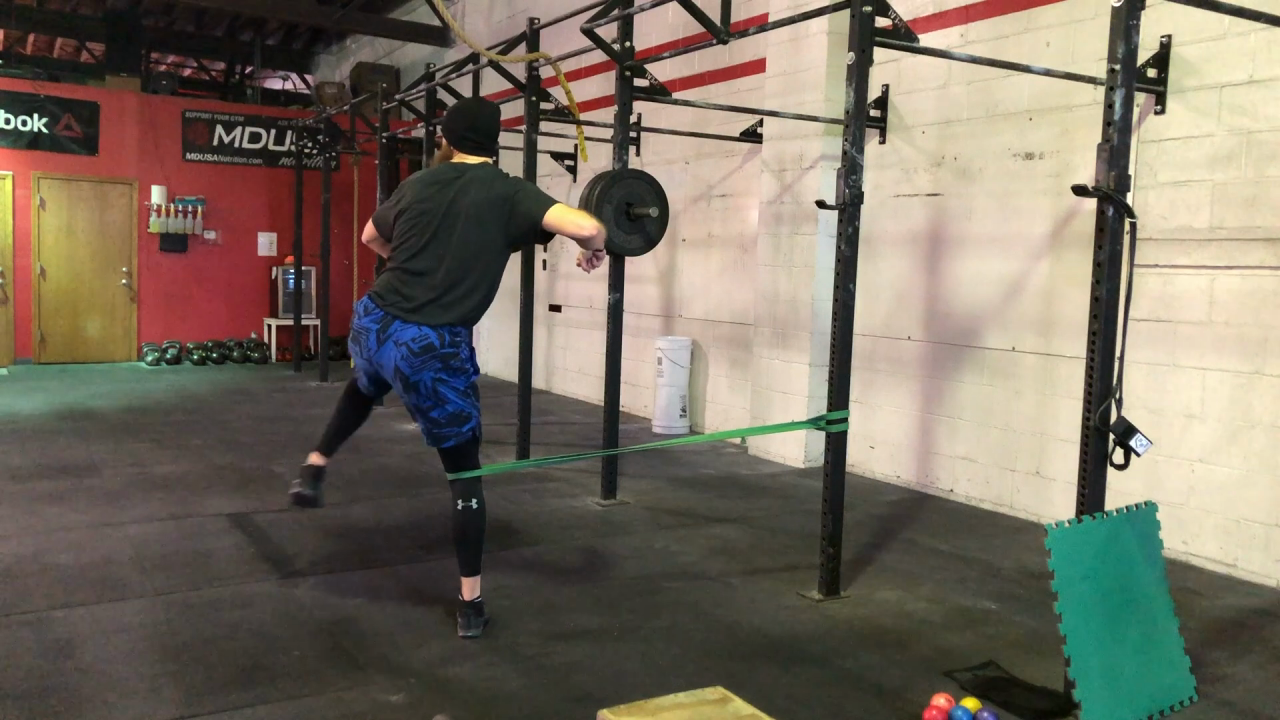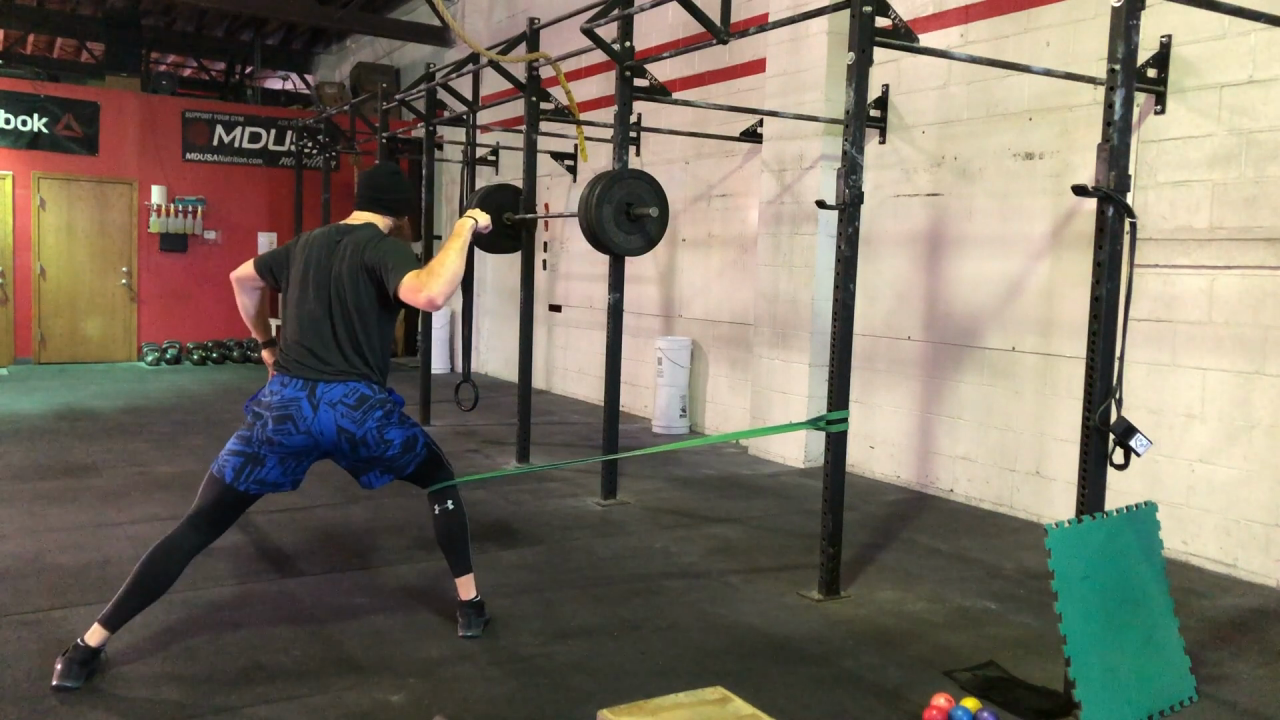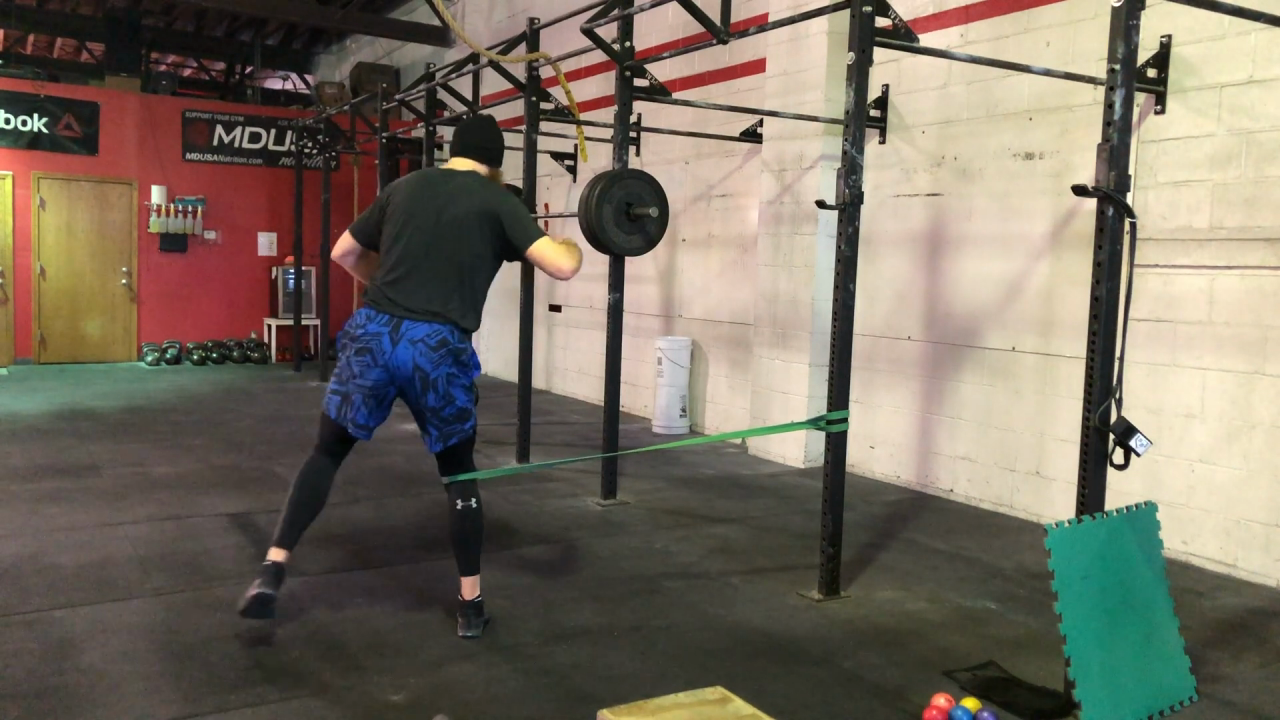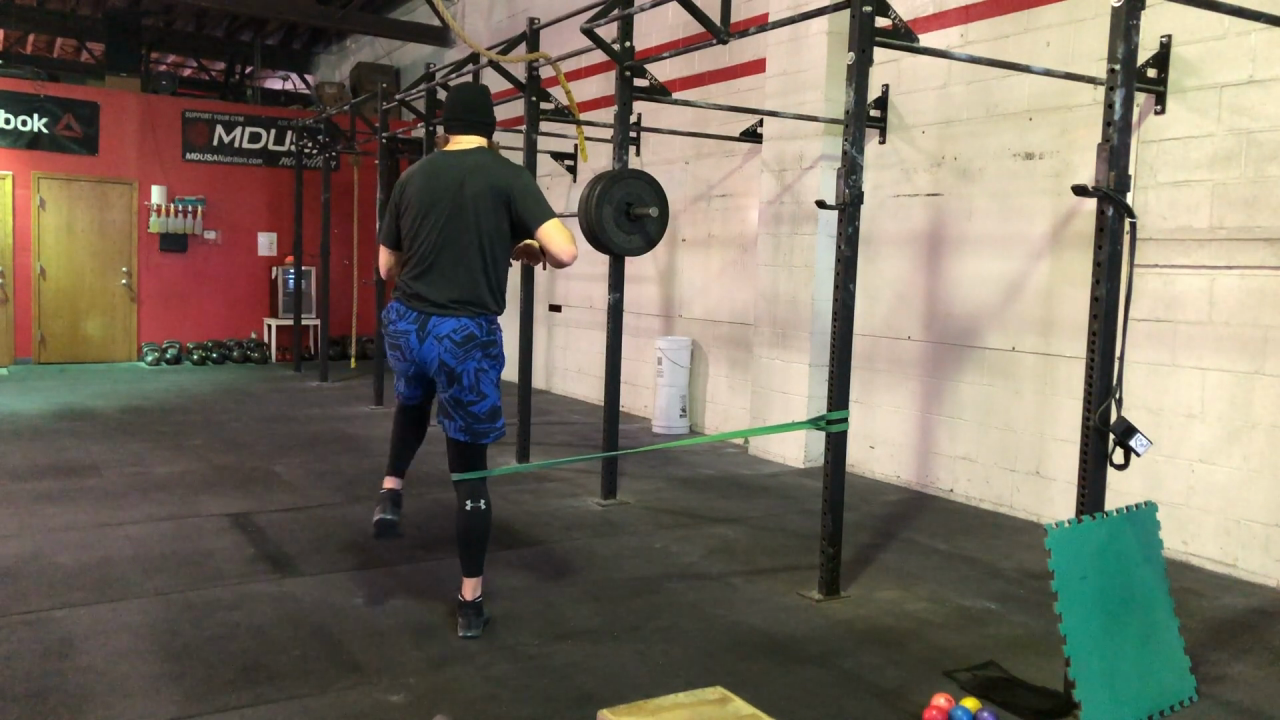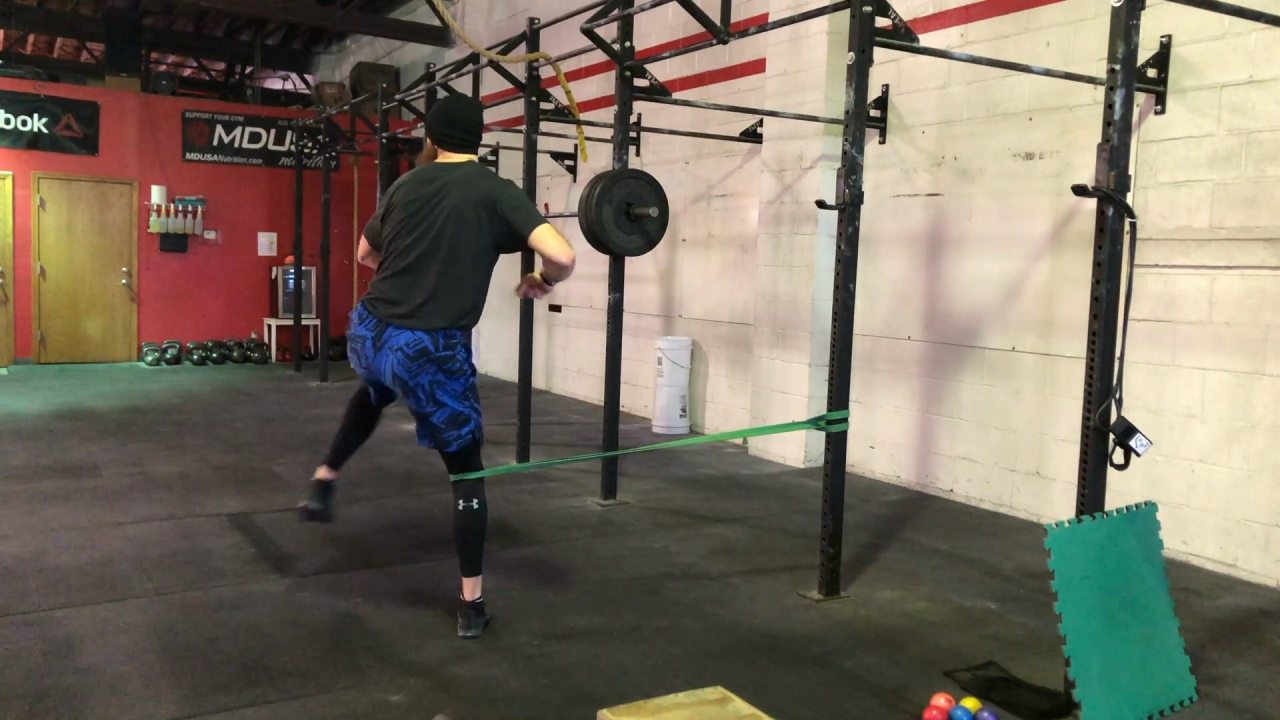
dt=1s
person 1, frame 1
left shoulder: (418, 184)
right shoulder: (507, 191)
left elbow: (370, 239)
right elbow: (587, 228)
right wrist: (596, 249)
left hip: (373, 323)
right hip: (432, 348)
left knee: (365, 385)
right knee: (463, 474)
left ankle: (313, 469)
right ankle: (470, 606)
person 1, frame 2
left shoulder: (307, 244)
right shoulder: (383, 248)
left elbow: (242, 278)
right elbow: (430, 294)
left wrist: (267, 345)
right wrist: (463, 230)
left hip: (284, 403)
right hip: (356, 409)
left knee: (198, 527)
right knee: (439, 479)
left ankle: (87, 648)
right ankle: (470, 607)
person 1, frame 3
left shoulder: (403, 187)
right shoulder: (497, 201)
left elbow: (343, 253)
right elbow: (562, 267)
right wrist: (573, 243)
left hip: (371, 331)
right hip: (437, 347)
left knee: (327, 452)
right knee: (458, 472)
left ankle: (272, 571)
right ankle: (470, 605)
person 1, frame 4
left shoulder: (413, 176)
right shoulder: (507, 177)
left elbow: (387, 267)
right elbow: (565, 252)
right wrist: (529, 251)
left hip: (405, 324)
right hip: (467, 336)
left knee: (412, 401)
right knee: (470, 469)
left ankle: (390, 496)
right ankle: (471, 603)
person 1, frame 5
left shoulder: (406, 185)
right shoulder: (496, 191)
left elbow: (365, 255)
right elbow: (562, 255)
right wrist: (544, 282)
left hip: (369, 331)
right hip: (431, 349)
left knee: (374, 390)
right knee: (466, 473)
left ankle: (322, 483)
right ankle: (471, 606)
